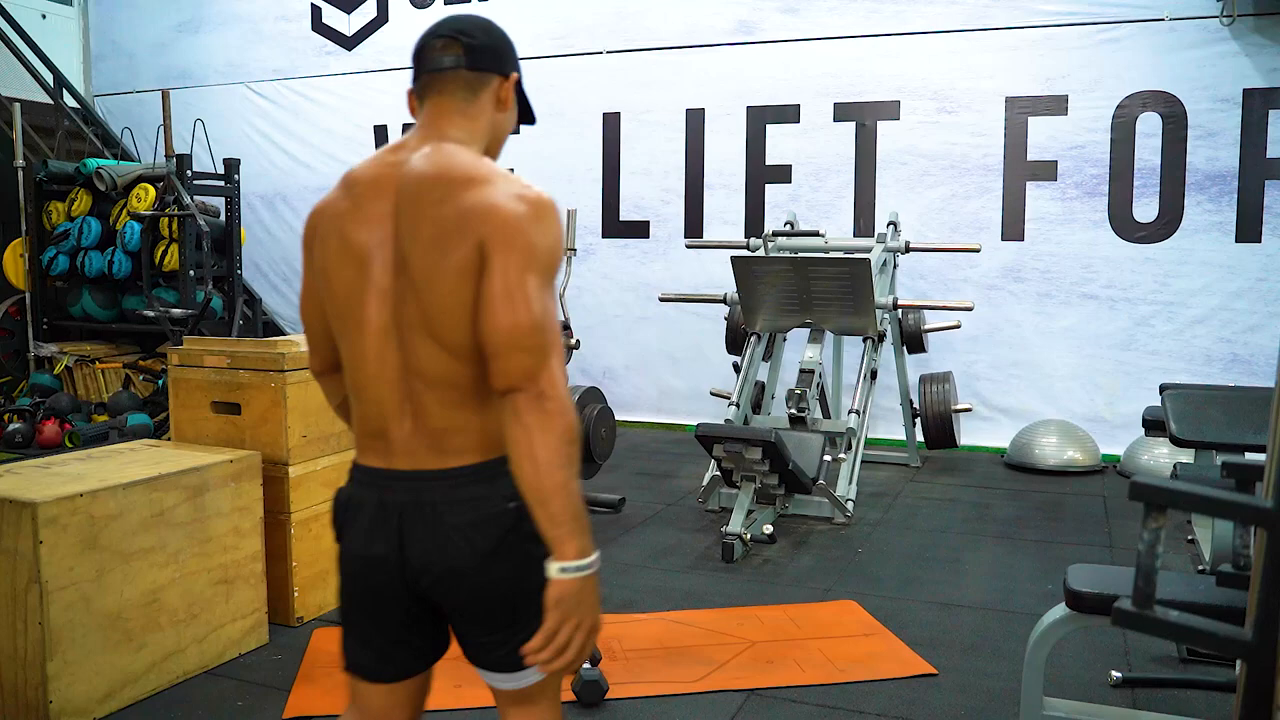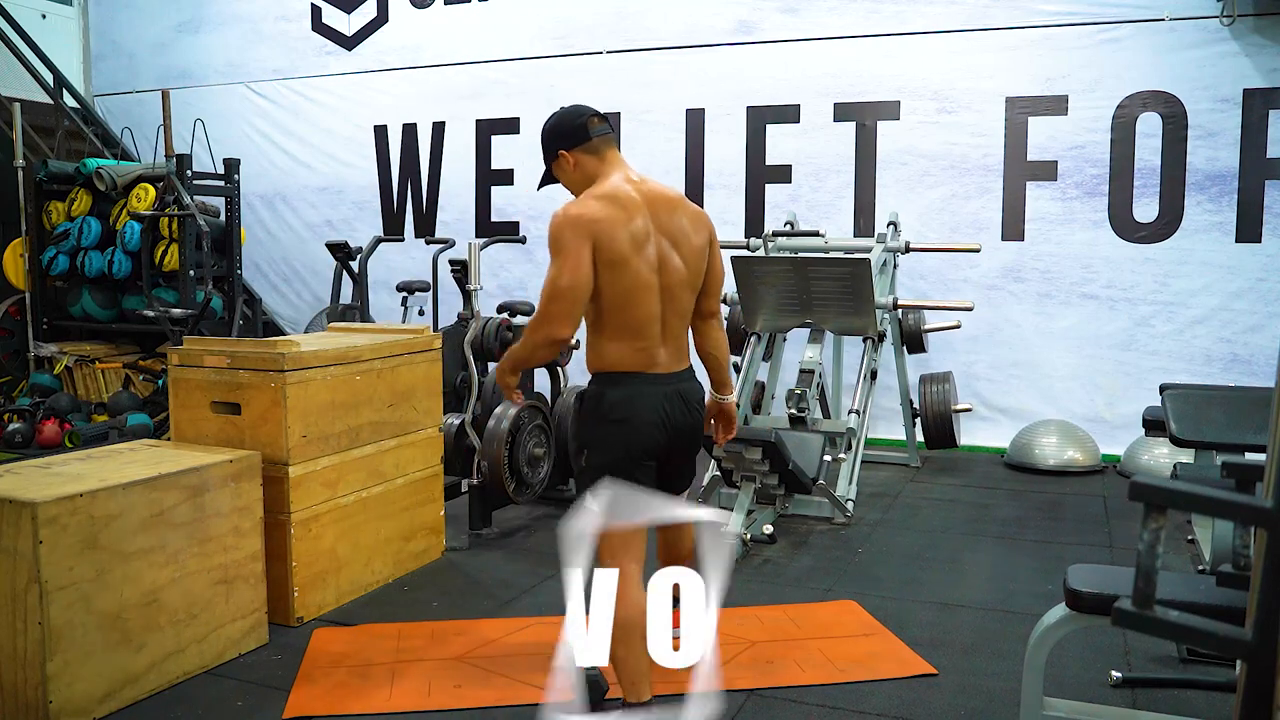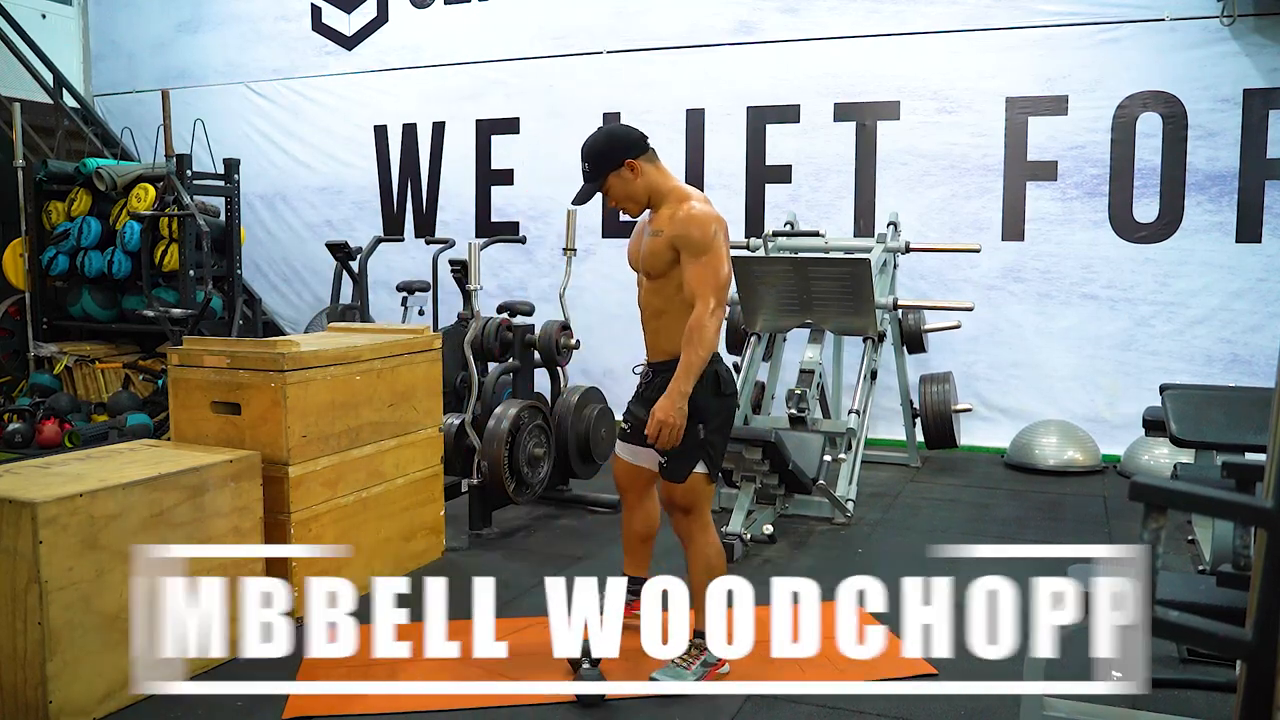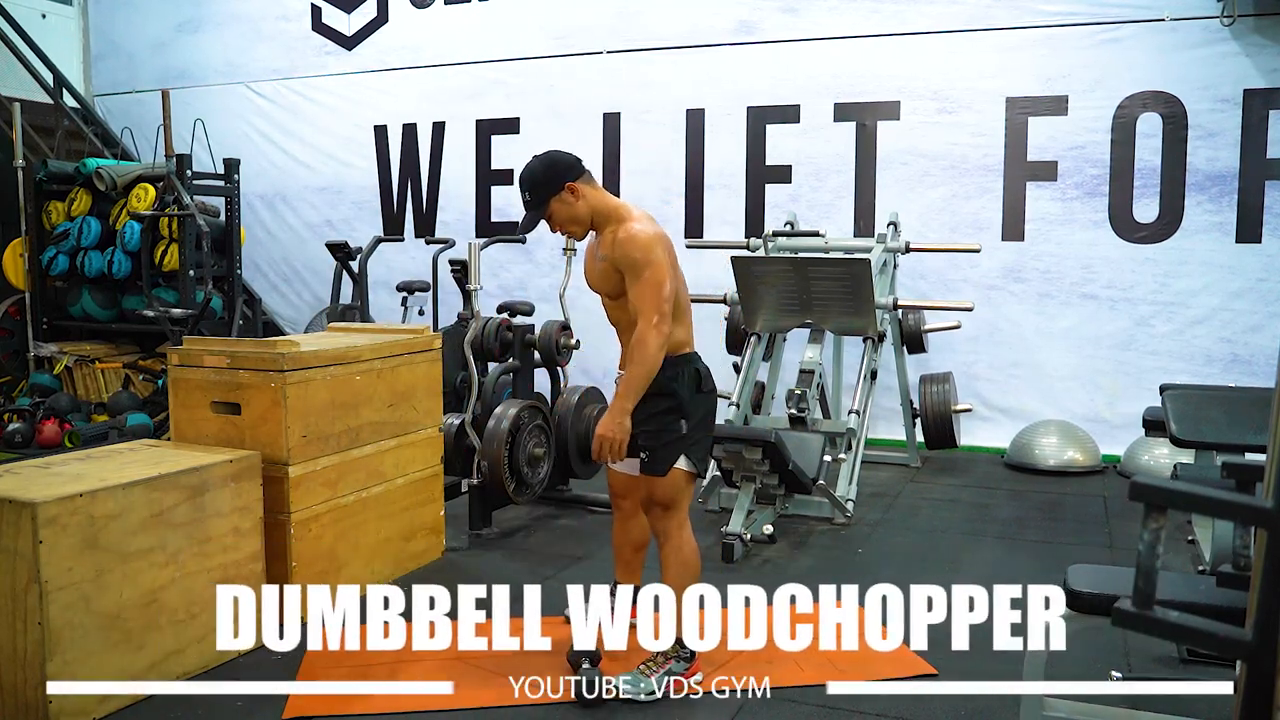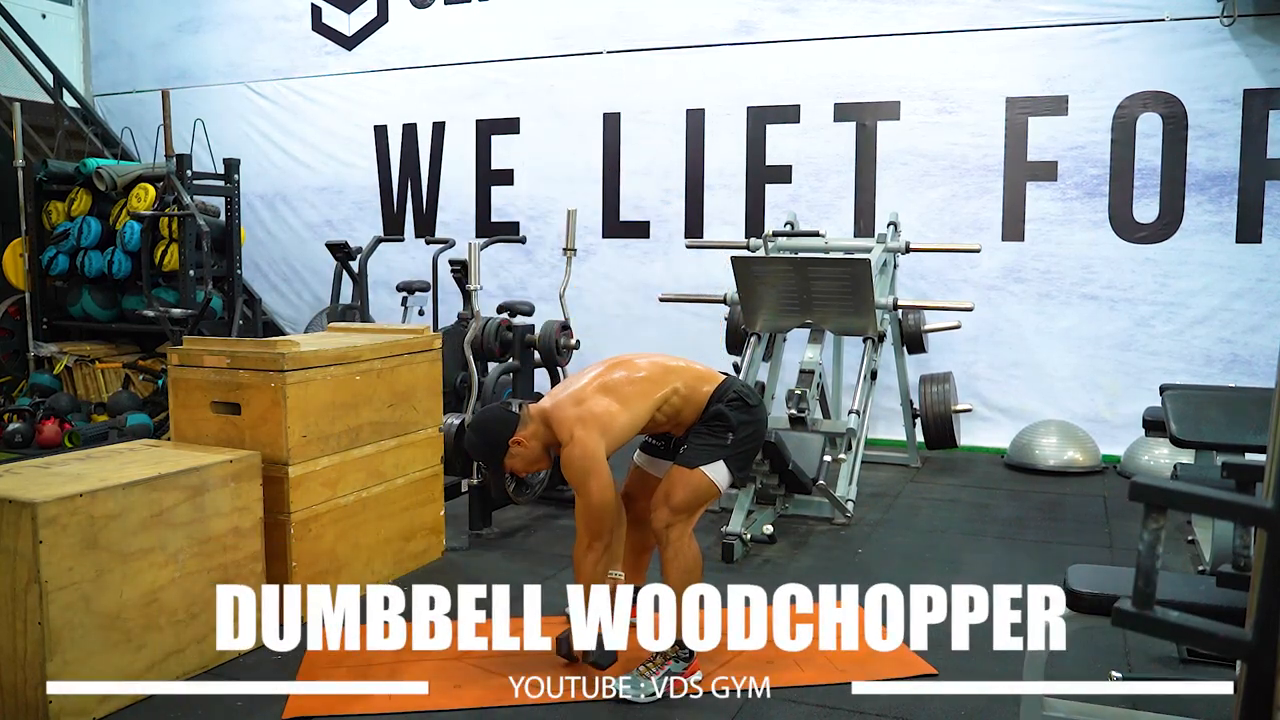
dt=1s
person 1, frame 1
left shoulder: (333, 208)
right shoulder: (510, 206)
right elbow: (529, 394)
right wrist: (576, 560)
left hip: (375, 511)
right hip: (485, 513)
person 1, frame 2
left shoulder: (580, 217)
right shoulder: (692, 215)
left elbow: (556, 324)
right elbow: (710, 319)
left wrist: (510, 365)
right wrist: (723, 394)
left hip: (620, 403)
right hip: (682, 394)
left knee: (619, 557)
right knee: (671, 514)
left ankle: (639, 711)
person 1, frame 3
left shoulder: (696, 218)
right shoulder: (648, 220)
left elbow: (708, 311)
left wrist: (678, 394)
left hip: (693, 386)
right hip: (658, 378)
left knee: (688, 513)
right knee: (631, 484)
left ankle: (710, 647)
right ankle: (630, 589)
person 1, frame 4
left shoulder: (636, 236)
right shoulder: (601, 239)
left elbow: (654, 328)
left wrist: (621, 412)
right wrist: (624, 396)
left hip: (676, 386)
right hip: (643, 383)
left knee: (667, 513)
right knee: (625, 499)
left ankle: (680, 655)
right ankle: (624, 604)
person 1, frame 5
left shoulder: (577, 443)
right shoulder: (554, 407)
left elbow: (593, 542)
right elbow: (608, 507)
right wrist: (614, 575)
left hip: (732, 412)
right hip: (690, 410)
left knee: (669, 518)
right knee: (635, 502)
left ankle: (680, 655)
